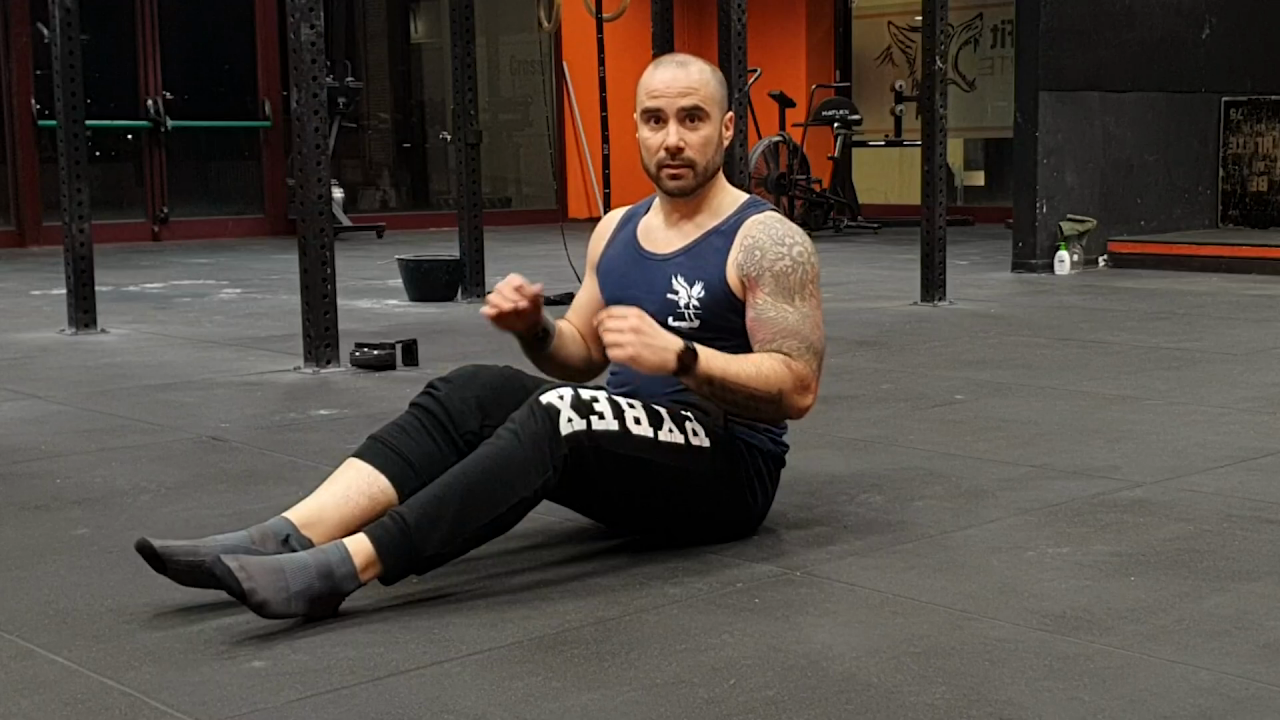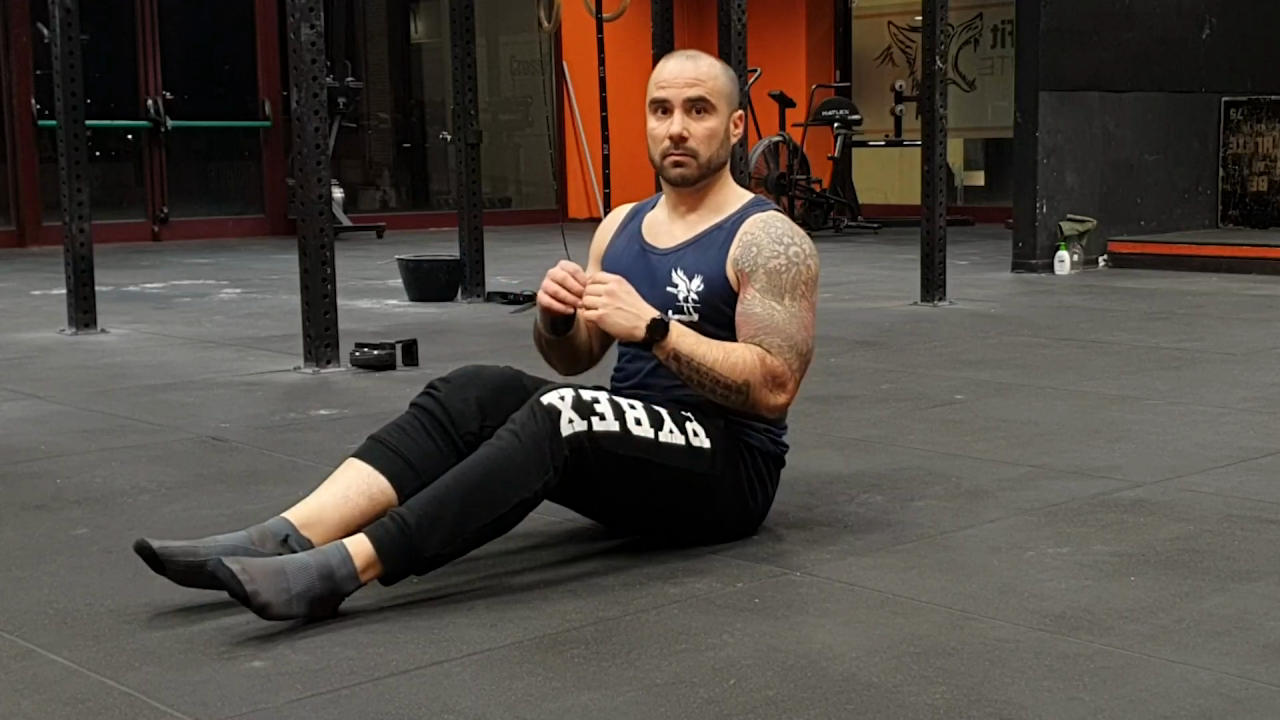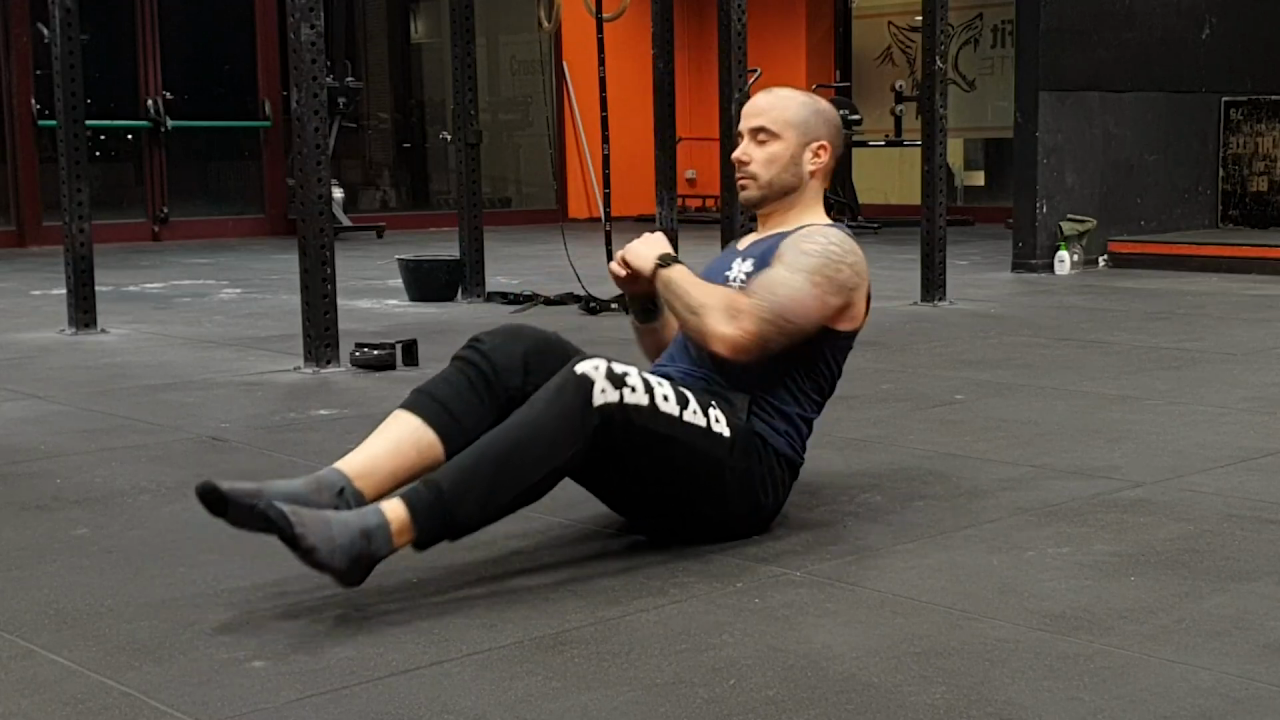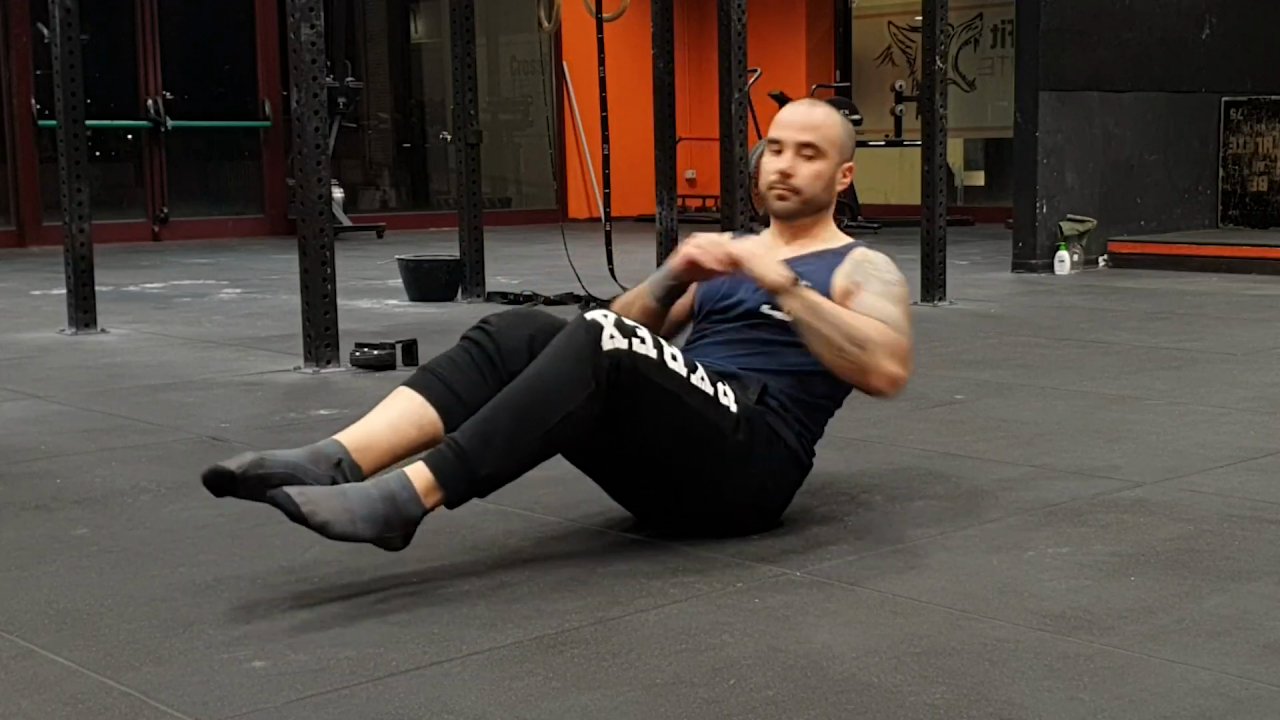
dt=0.7s
person 1, frame 1
left shoulder: (767, 242)
right shoulder: (617, 230)
left elbow: (796, 390)
right elbow: (579, 364)
left wrist: (679, 358)
right wrist: (532, 327)
left hip: (723, 472)
right hip: (627, 451)
left knee: (559, 418)
right knee: (475, 392)
left ankle: (342, 566)
right ankle: (283, 539)
person 1, frame 2
left shoulder: (768, 241)
right shoulder: (621, 225)
left elbow: (773, 387)
right elbow: (573, 360)
left wrist: (650, 326)
right wrist: (556, 316)
left hip: (726, 470)
right hip: (627, 447)
left knee: (560, 416)
right knee: (477, 393)
left ankle: (344, 567)
right ankle: (286, 539)
person 1, frame 3
left shoulder: (826, 253)
right shoulder: (747, 247)
left elbow: (730, 333)
right elbow: (667, 350)
left wrist: (663, 265)
right wrist: (646, 293)
left hip: (736, 473)
right hip: (664, 449)
left knee: (595, 386)
right knee: (515, 350)
left ankle: (374, 532)
right ankle: (332, 491)
person 1, frame 4
left shoulder: (863, 268)
right shoulder: (738, 251)
left elbow: (886, 371)
right elbow: (633, 329)
left wrist: (781, 282)
right wrist: (678, 271)
left hip: (747, 463)
right hip: (662, 455)
left knee: (601, 341)
right knee: (520, 335)
left ankle: (402, 499)
right ankle: (330, 463)
